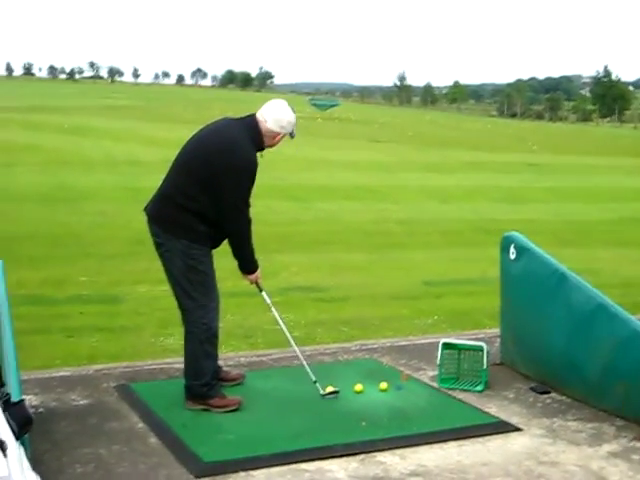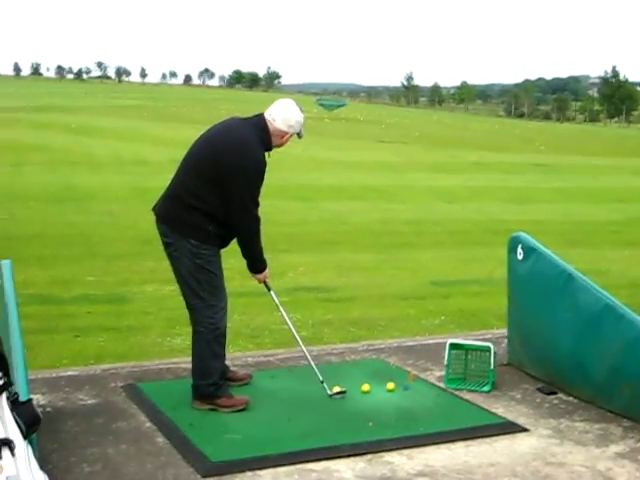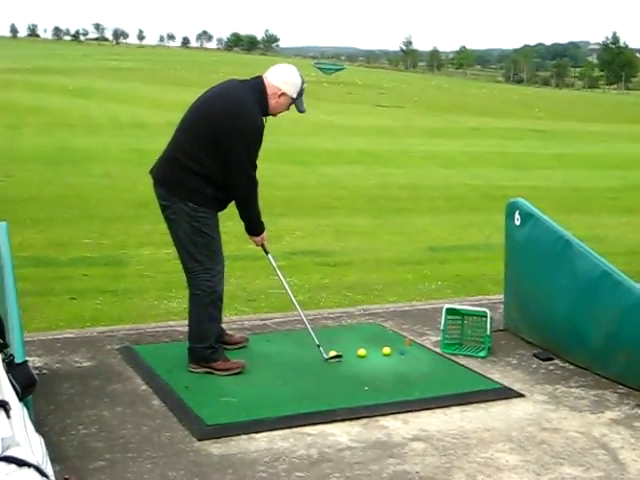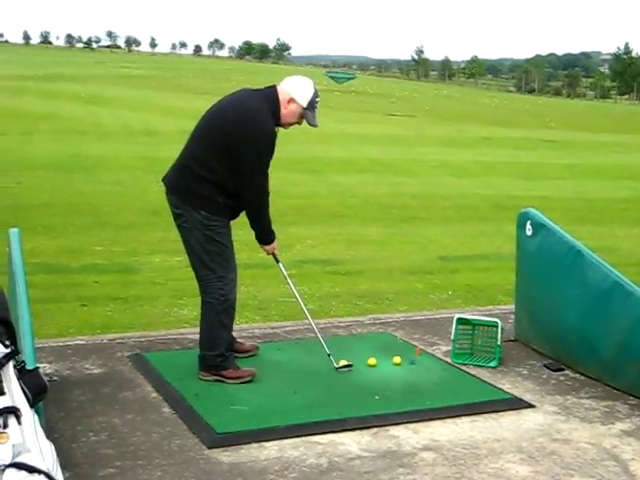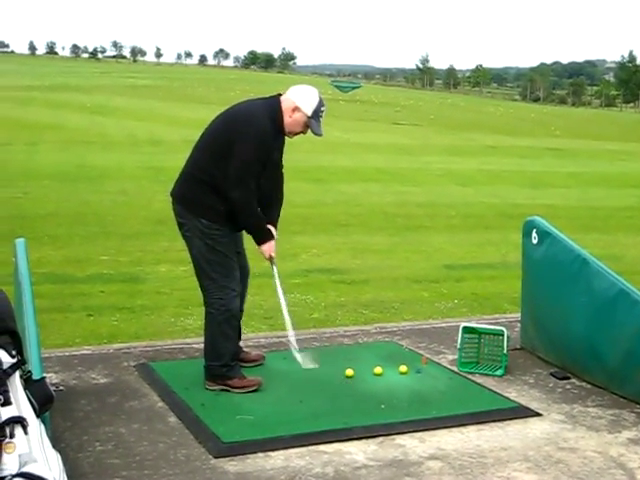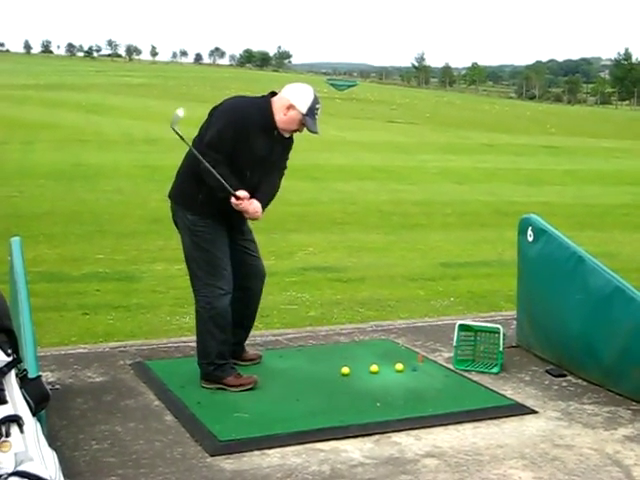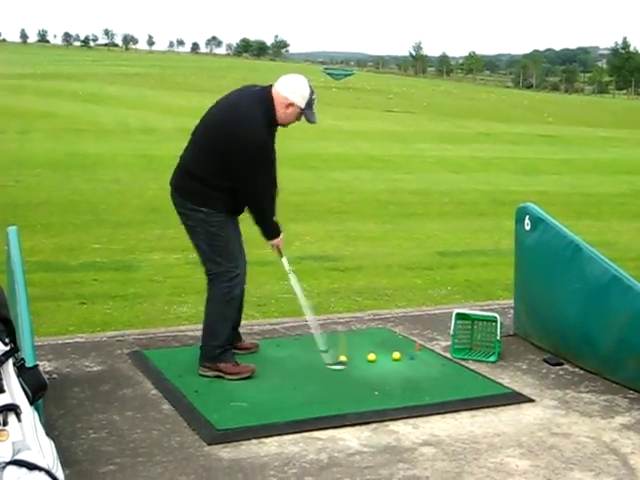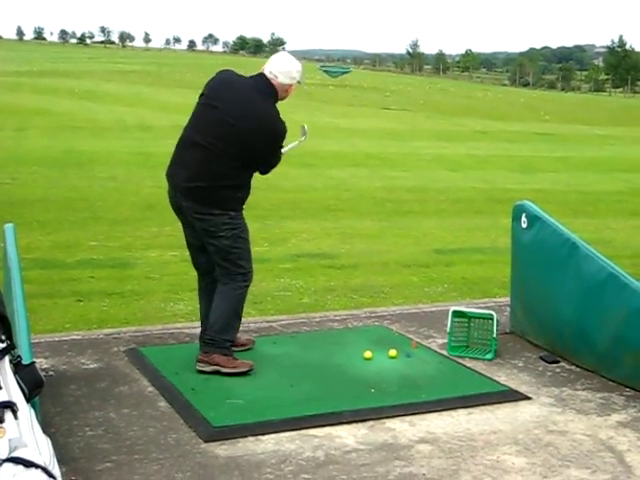
dt=0.3s
person 1, frame 1
left shoulder: (230, 131)
right shoulder: (239, 154)
right elbow: (236, 216)
right wrist: (249, 265)
left hip: (176, 221)
right hip: (181, 230)
left knee: (204, 306)
right knee: (202, 310)
left ankle: (208, 370)
right ankle: (201, 391)
person 1, frame 2
left shoulder: (239, 131)
right shoulder: (247, 154)
right elbow: (245, 215)
right wrist: (257, 264)
left hip: (184, 221)
right hip: (189, 231)
left knee: (212, 305)
right knee: (210, 310)
left ankle: (216, 370)
right ankle: (208, 391)
person 1, frame 3
left shoulder: (238, 93)
right shoulder: (245, 115)
right elbow: (242, 178)
right wrist: (255, 226)
left hip: (183, 184)
right hip: (186, 193)
left knee: (209, 268)
right knee: (207, 273)
left ankle: (212, 332)
right ankle: (204, 354)
person 1, frame 4
left shoulder: (253, 104)
right shoulder: (257, 123)
left elbow: (252, 180)
right elbow: (252, 186)
left wrist: (263, 229)
right wrist: (265, 235)
left hip: (196, 193)
right hip: (198, 201)
left knee: (221, 275)
right knee: (219, 280)
left ankle: (222, 340)
right ankle: (214, 362)
person 1, frame 5
left shoulder: (273, 128)
right shoulder: (252, 123)
left elbow: (272, 180)
right elbow: (238, 186)
left wrist: (271, 224)
right wrist: (261, 236)
left hip: (224, 211)
right hip: (203, 211)
left knee: (236, 281)
right knee: (224, 290)
left ankle: (230, 349)
right ankle: (220, 371)
person 1, frame 6
left shoulder: (281, 136)
right shoulder: (236, 113)
left elbow: (273, 176)
right elbow: (208, 158)
left wrist: (259, 203)
right wrist: (236, 192)
left hip: (231, 212)
right hip: (199, 210)
left knee: (251, 277)
right knee: (215, 289)
left ankle: (232, 348)
right ankle: (215, 370)
person 1, frame 7
left shoulder: (254, 96)
right shoulder: (251, 127)
left elbow: (264, 171)
right elbow: (254, 185)
left wrist: (268, 222)
right wrist: (271, 230)
left hip: (202, 192)
right hip: (202, 200)
left knee: (228, 268)
right knee: (228, 274)
left ankle: (225, 336)
right ankle: (214, 357)
person 1, frame 8
left shoulder: (224, 80)
right shoulder: (269, 123)
right elbow: (266, 164)
left hip: (182, 188)
right hip: (215, 202)
left knee: (210, 268)
right knee: (236, 274)
left ankle: (218, 334)
right ankle: (214, 350)
